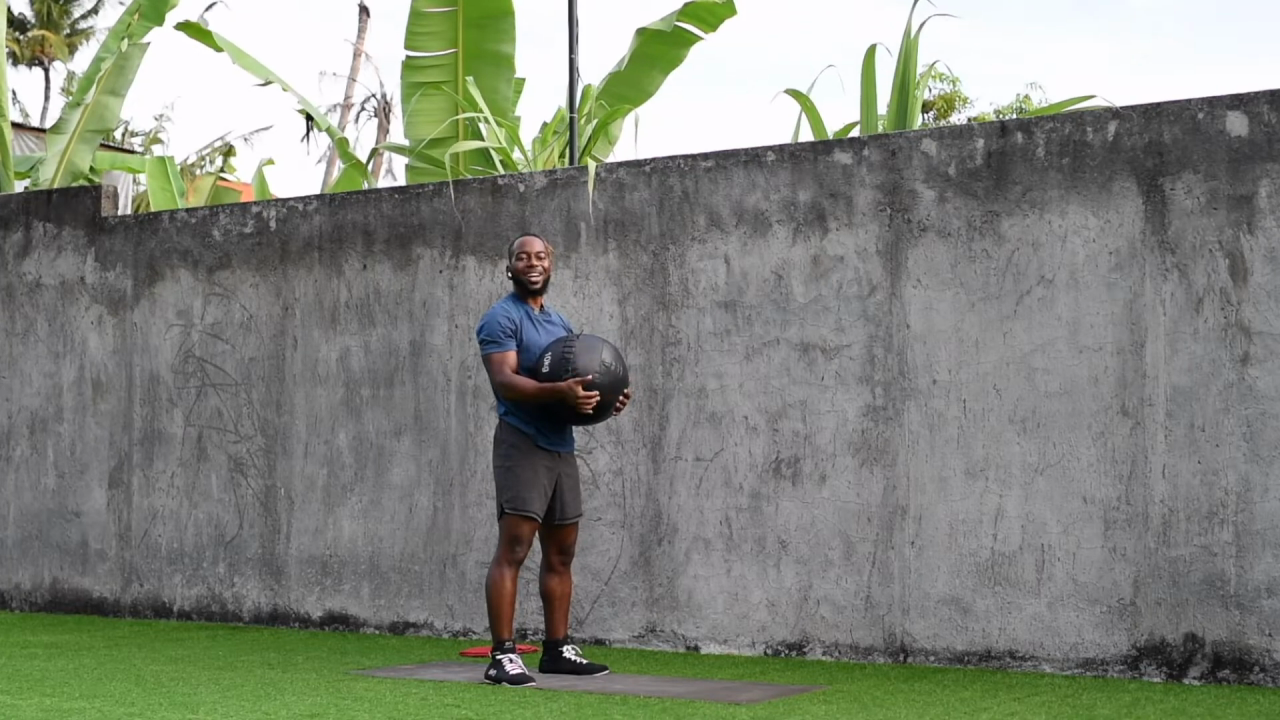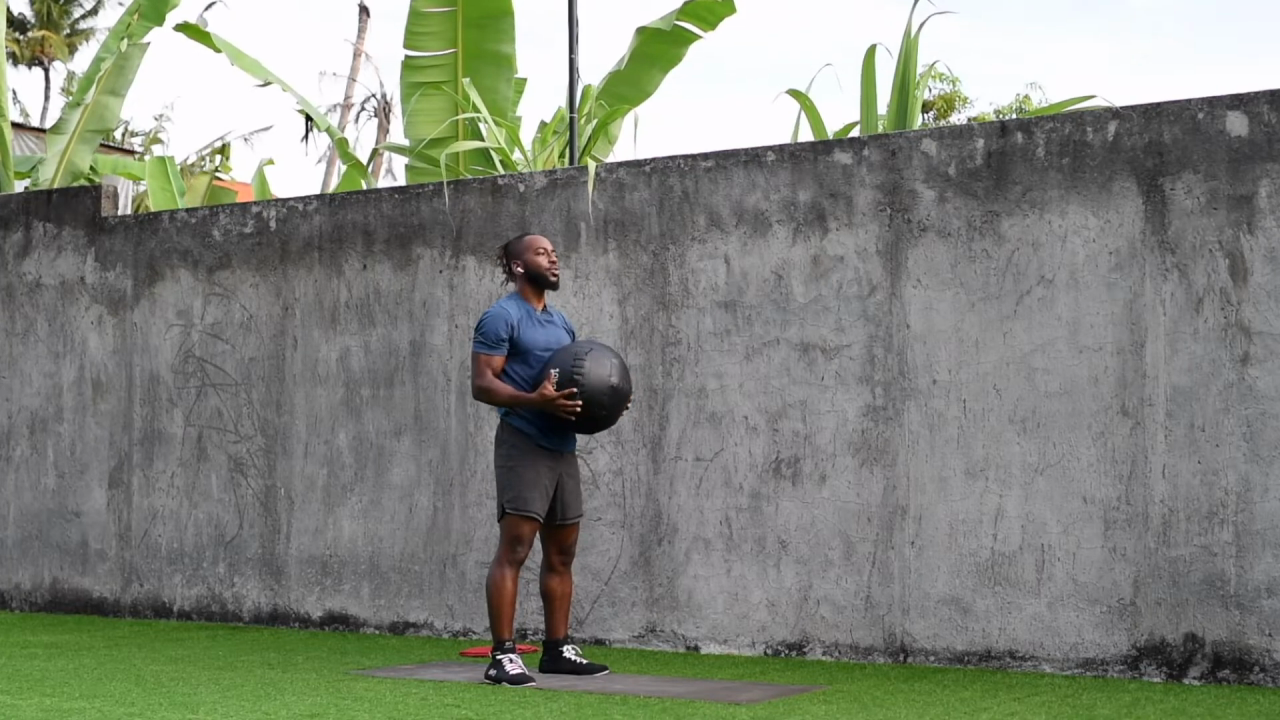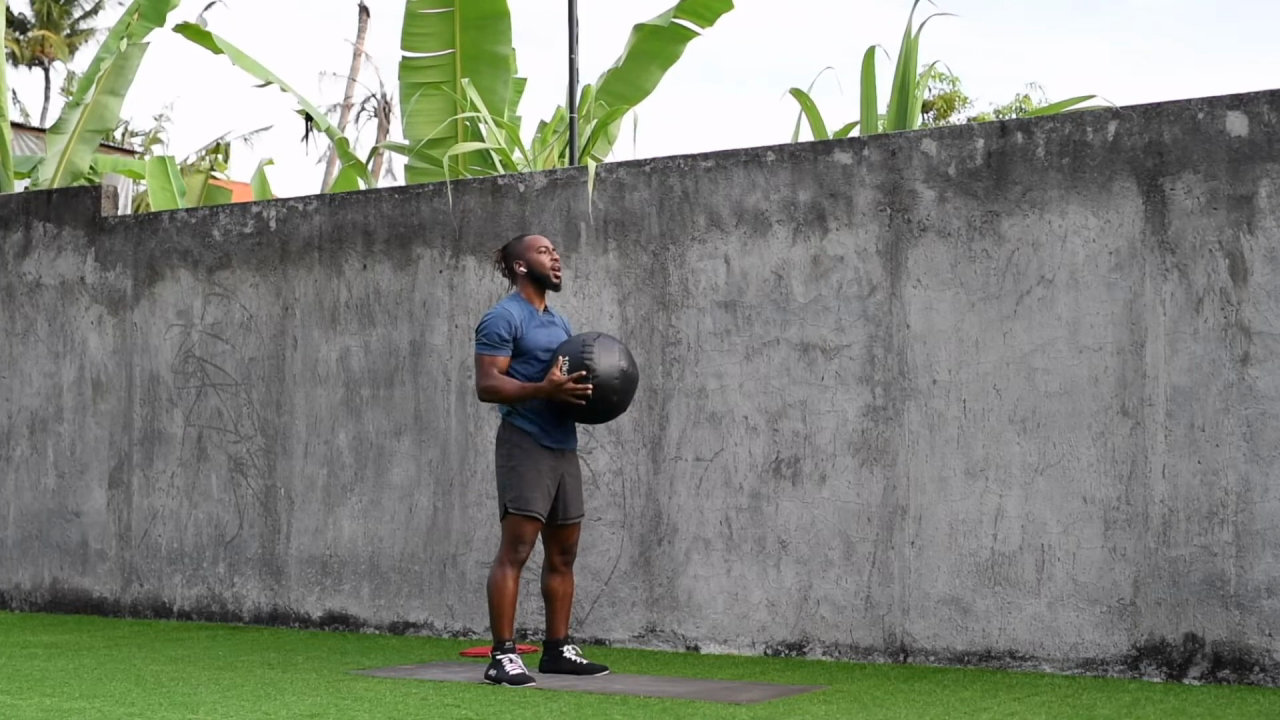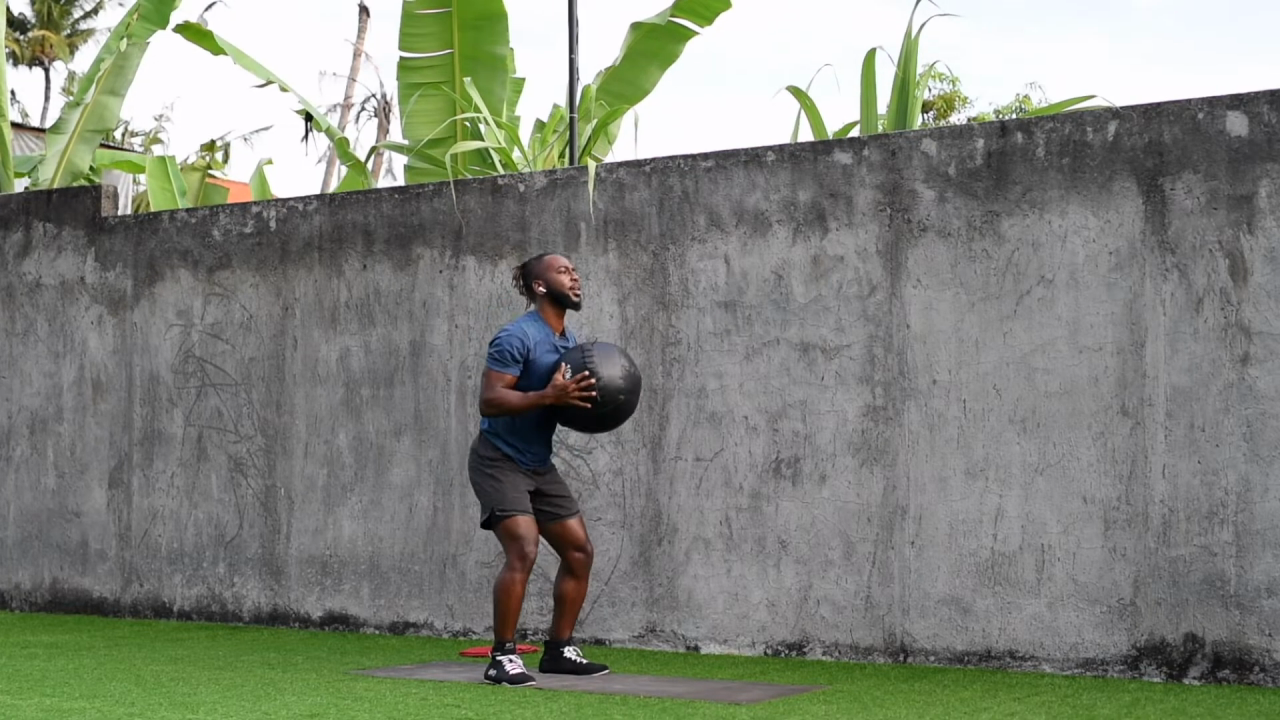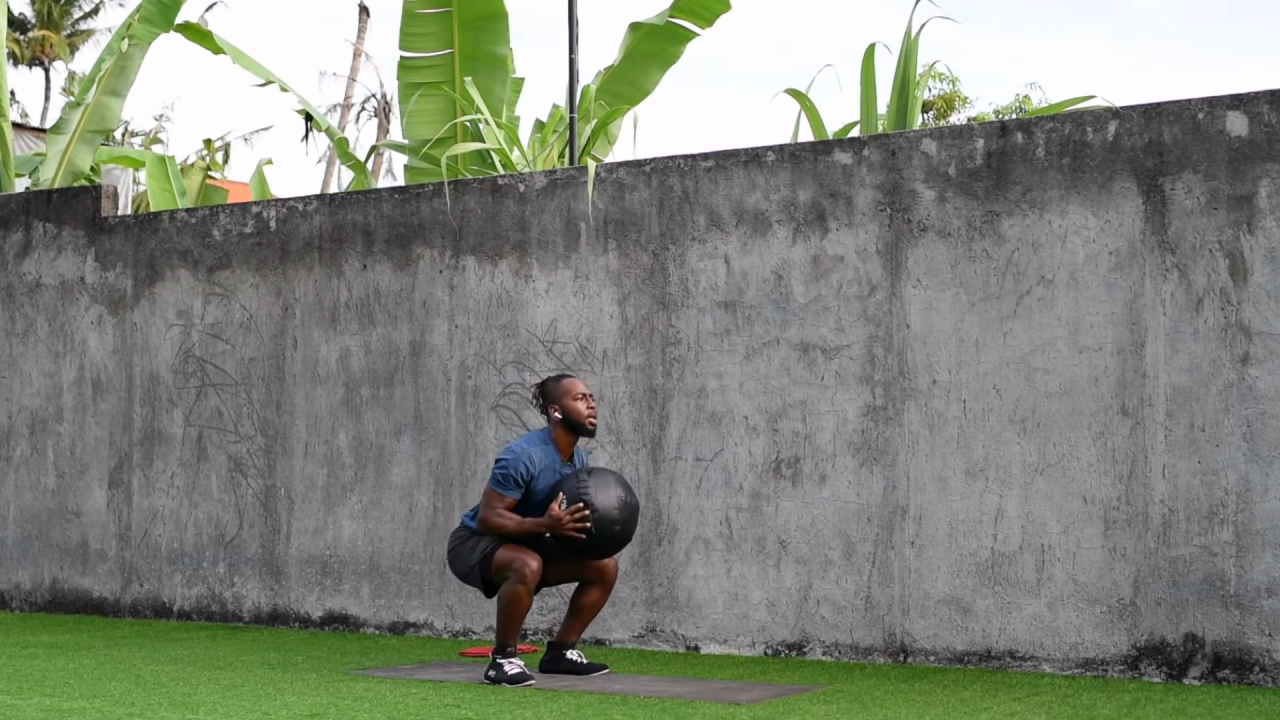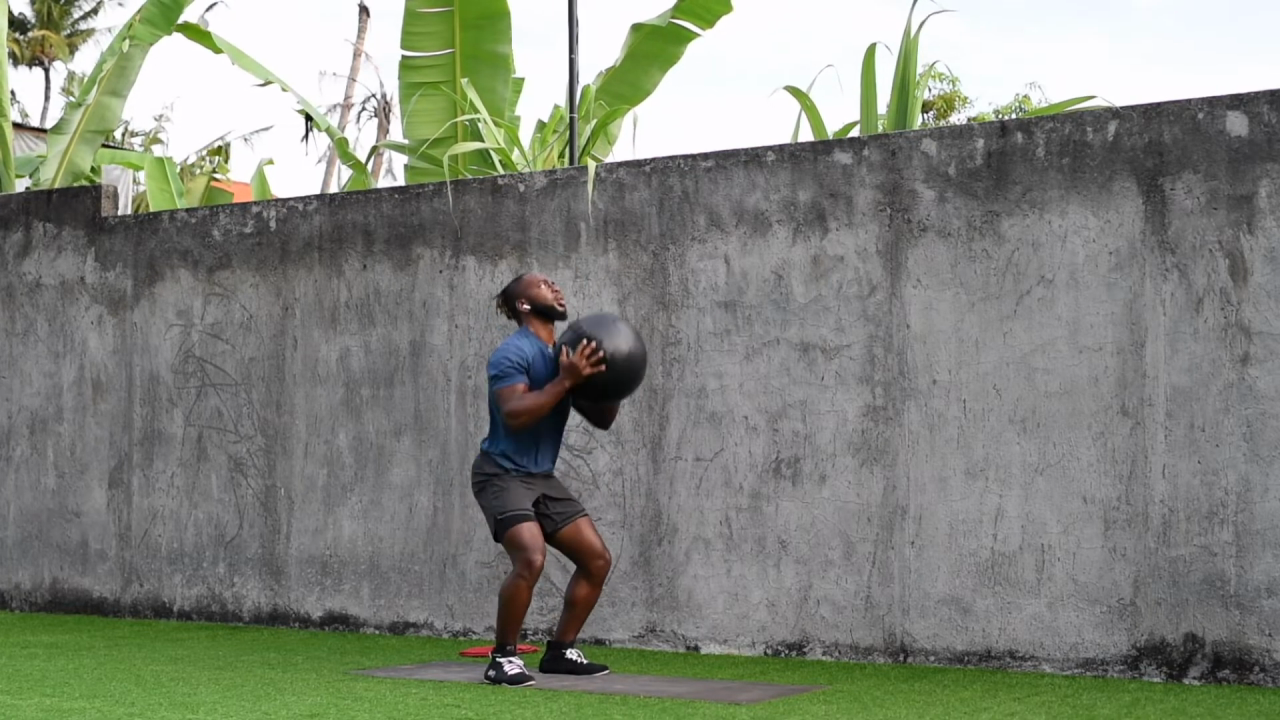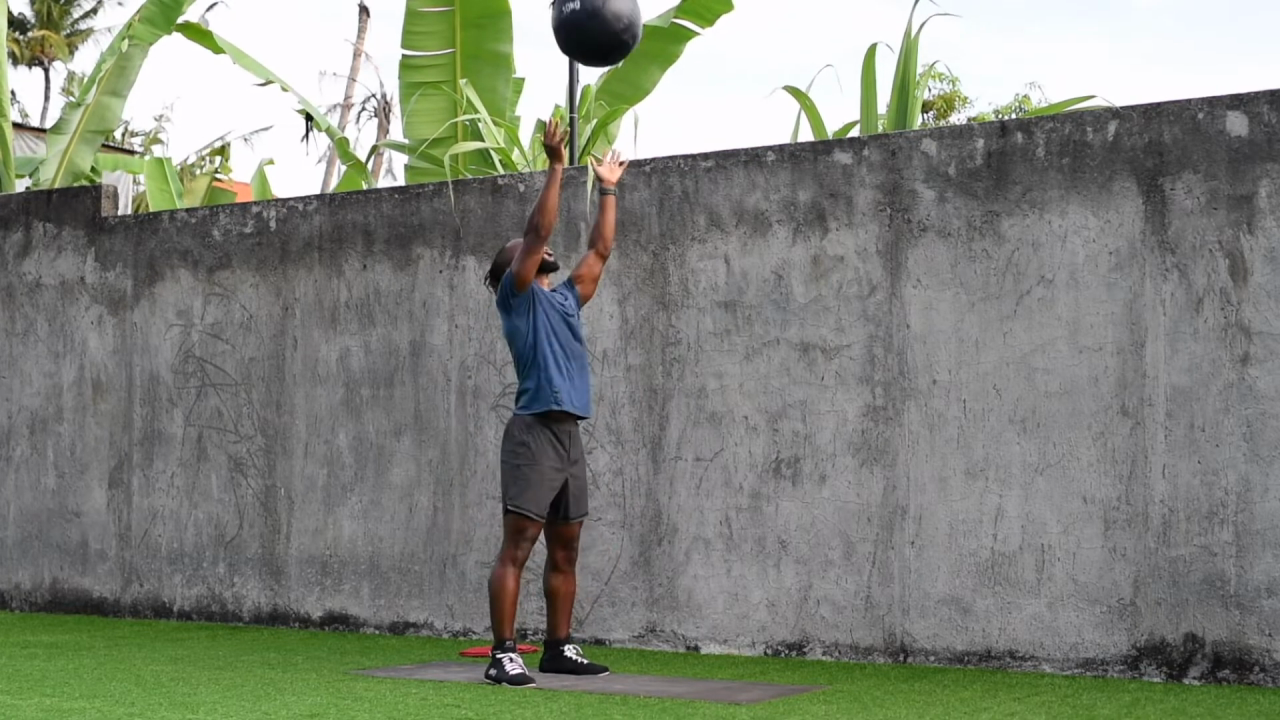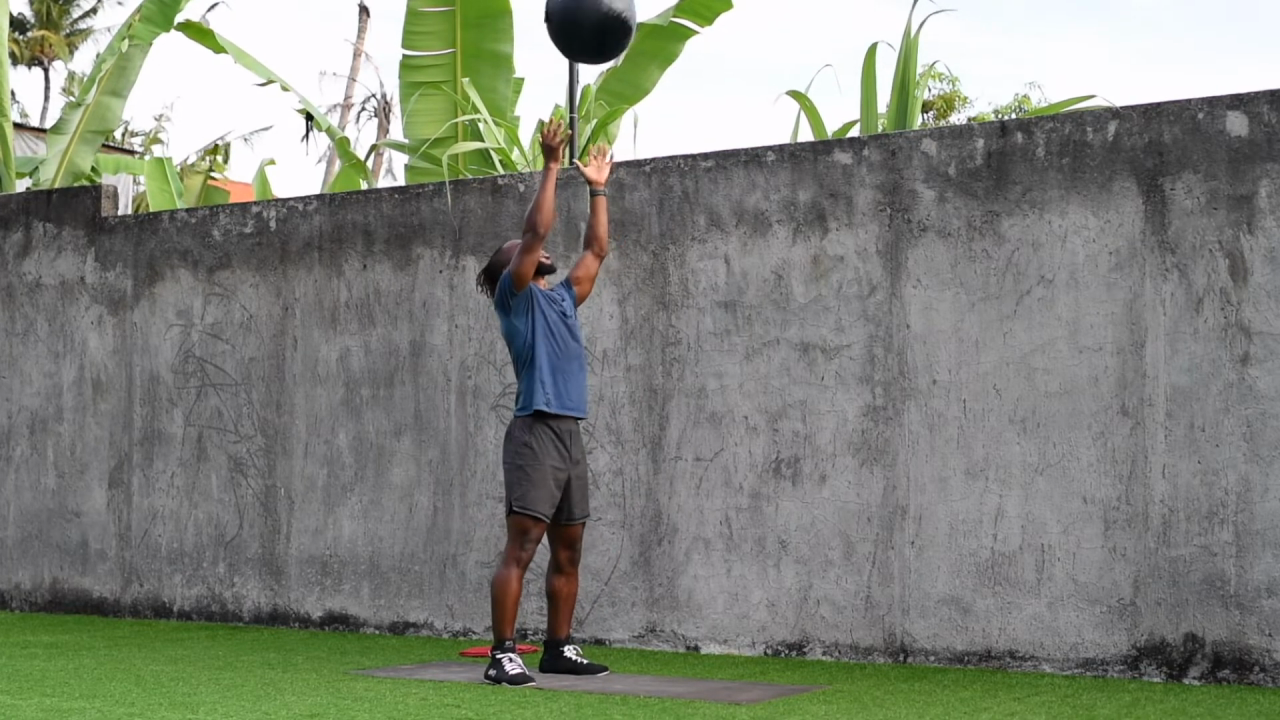
dt=0.4s
person 1, frame 1
left shoulder: (560, 321)
right shoulder: (501, 317)
right elbow: (504, 382)
left wrist: (604, 396)
right wrist: (557, 392)
left hip: (561, 445)
right hip: (523, 444)
left knee: (561, 553)
right knee: (513, 550)
left ankle: (558, 649)
right ankle: (502, 655)
person 1, frame 2
left shoulder: (561, 321)
right shoulder: (501, 317)
right elbow: (482, 384)
right wrist: (533, 400)
left hip: (562, 446)
right hip: (524, 443)
left knee: (561, 553)
right knee: (513, 549)
left ankle: (557, 648)
right ankle: (502, 655)
person 1, frame 3
left shoulder: (559, 320)
right shoulder: (503, 317)
right elbow: (487, 386)
left wrist: (594, 389)
right wrist: (545, 389)
left hip: (564, 446)
right hip: (526, 444)
left knee: (562, 555)
right knee: (515, 551)
left ankle: (558, 649)
right ankle: (502, 656)
person 1, frame 4
left shoulder: (569, 339)
right shoulder: (517, 336)
right elbow: (490, 400)
left wrist: (590, 404)
right wrist: (548, 396)
left hip: (538, 464)
right hip: (497, 461)
left knee: (579, 551)
right knee: (523, 551)
left ankle: (559, 650)
right ankle: (502, 657)
person 1, frame 5
left shoulder: (578, 458)
right shoulder: (524, 456)
left elbow: (572, 519)
right elbow: (489, 517)
left wrist: (592, 520)
right wrist: (547, 524)
left hip: (524, 543)
right hip: (475, 542)
left knee: (605, 568)
right knee: (528, 567)
left ankle: (561, 651)
right ankle: (504, 657)
person 1, frame 6
left shoulder: (564, 356)
right shoulder: (510, 353)
left elbow: (602, 419)
right elbow: (513, 416)
right wrist: (566, 383)
left hip: (543, 477)
right hip: (502, 474)
left knee: (597, 557)
right knee: (531, 557)
left ankle: (560, 650)
right ankle: (503, 657)
person 1, frame 7
left shoulder: (565, 298)
right shoulder: (516, 296)
left elbow: (600, 249)
right elbow: (538, 232)
left wrist: (607, 189)
right wrist: (554, 164)
left hip: (569, 434)
right hip: (534, 433)
left knee: (564, 552)
right knee: (516, 549)
left ankle: (559, 649)
right ankle: (503, 655)
person 1, frame 8
left shoulder: (562, 300)
right shoulder: (516, 298)
left elbow: (597, 250)
right elbow: (536, 232)
left wrist: (597, 188)
right wrist: (550, 165)
left hip: (570, 436)
right hip: (535, 434)
left knee: (567, 553)
right knee: (522, 549)
left ankle: (558, 648)
right ankle: (502, 655)
